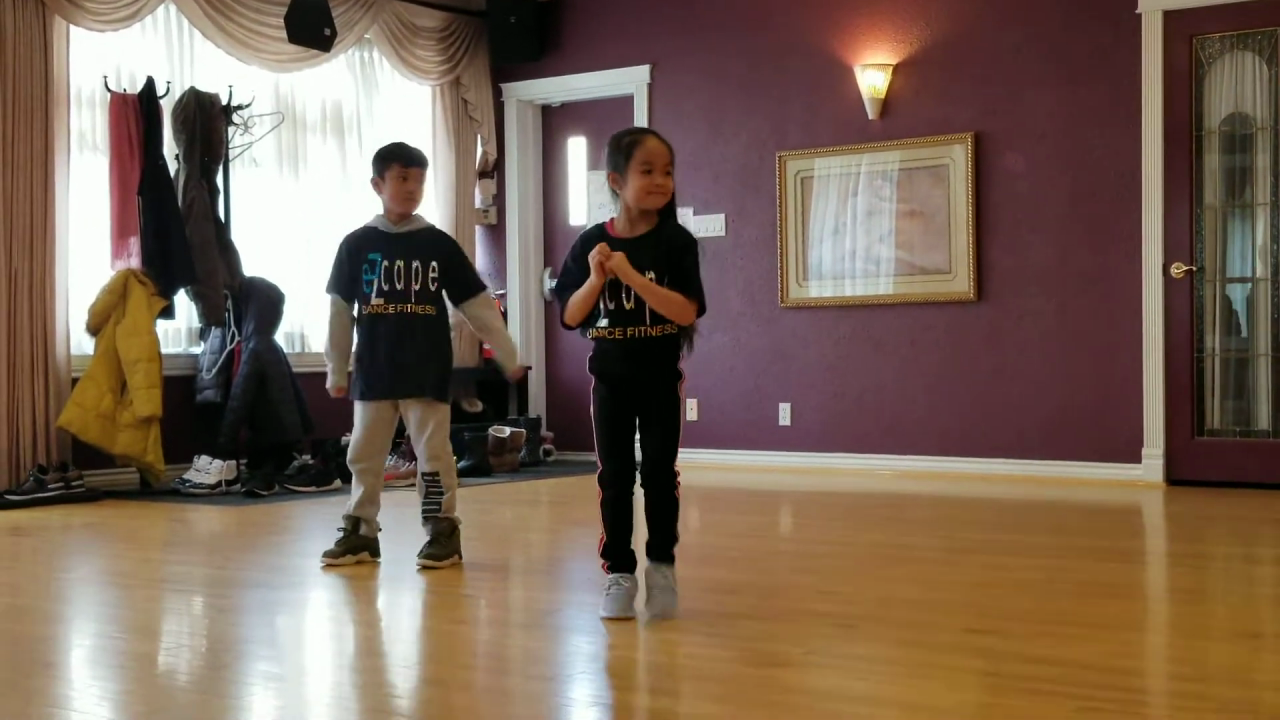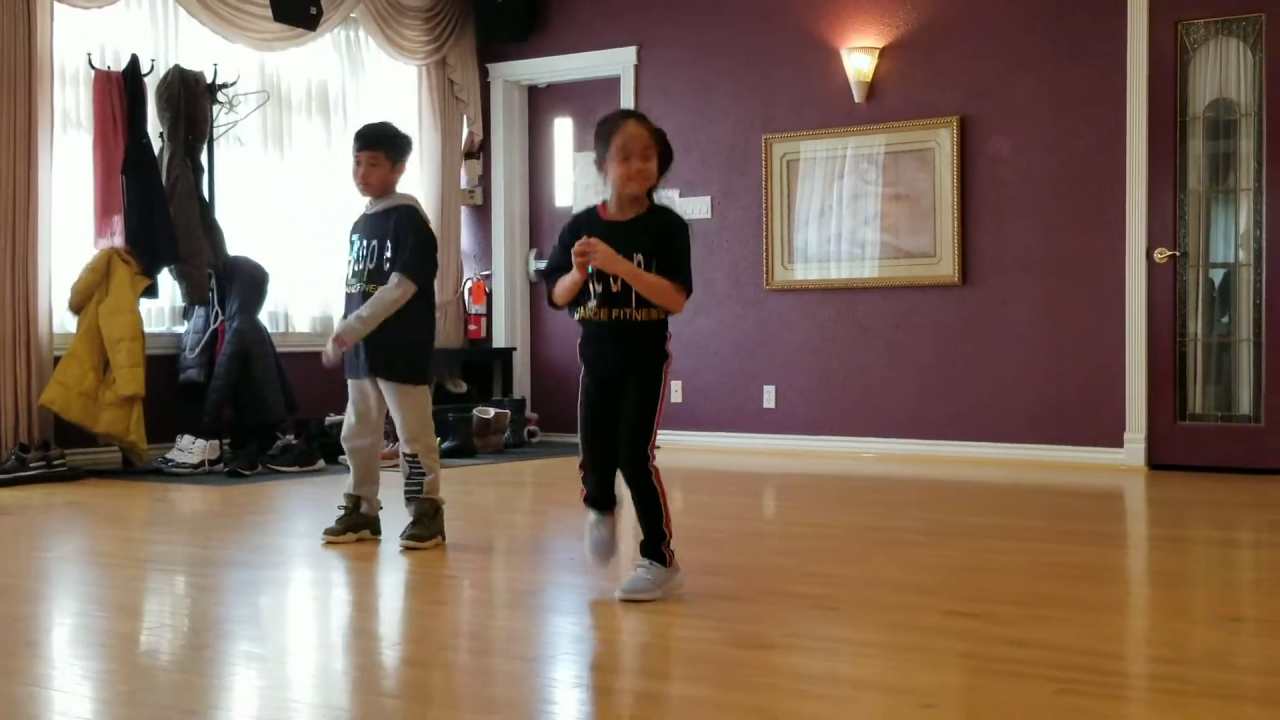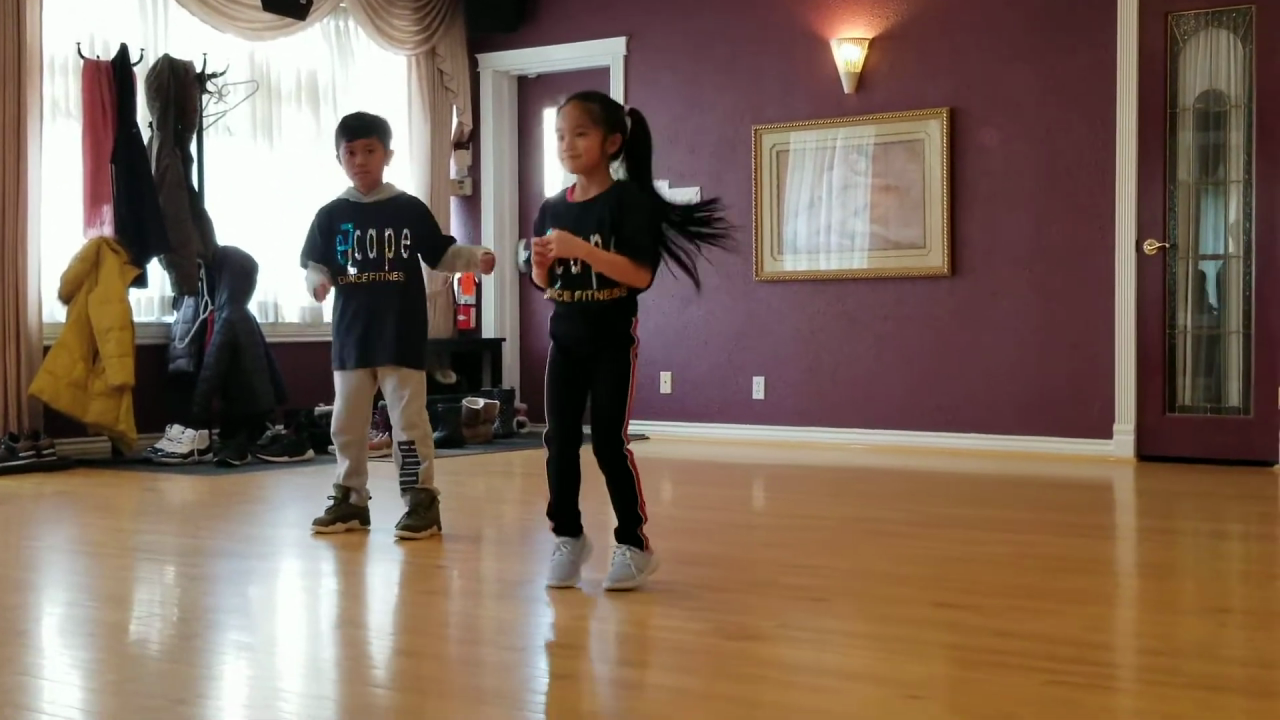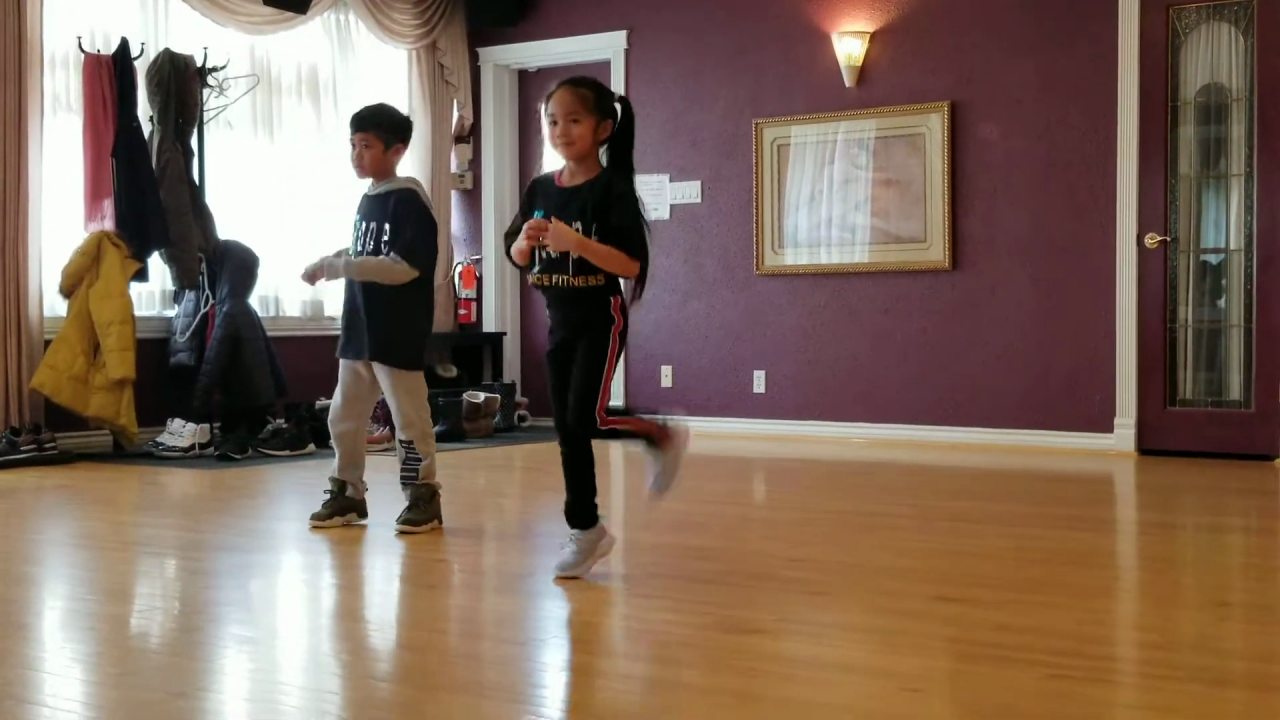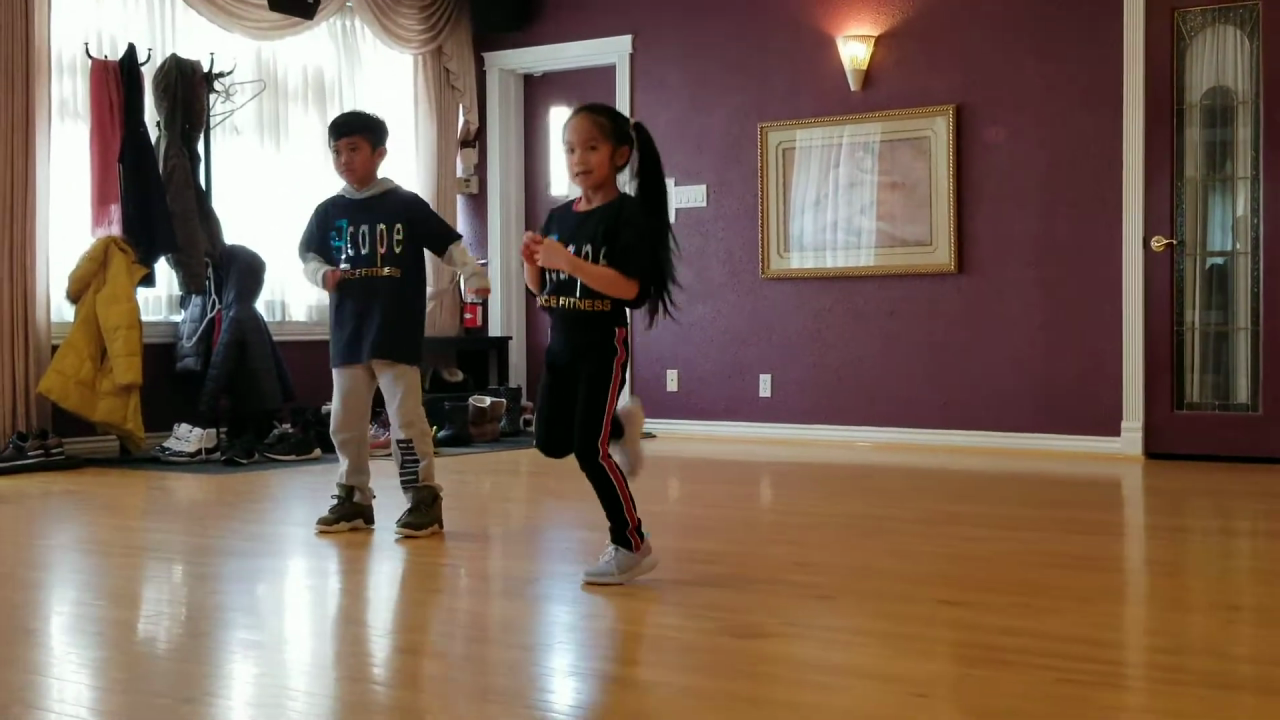
dt=0.5s
person 1, frame 1
left shoulder: (677, 242)
right shoulder: (592, 243)
left elbow: (687, 313)
right elbow: (570, 316)
left wrist: (631, 276)
right wrist: (597, 280)
left hip: (660, 375)
right hip: (609, 376)
left knee: (659, 473)
right knee: (614, 476)
left ankle: (662, 565)
right ankle: (619, 573)
person 1, frame 2
left shoulder: (666, 226)
right shoulder: (581, 226)
left elbow: (676, 298)
right elbow: (557, 296)
left wrist: (620, 265)
right wrist: (578, 271)
left hip: (646, 358)
right hip: (597, 357)
left knee: (635, 457)
right knee: (595, 456)
left ankle: (660, 558)
right ankle: (601, 509)
person 1, frame 3
left shoulder: (629, 200)
right shoulder: (553, 208)
left elbow: (641, 274)
right elbow: (541, 281)
left wrist: (581, 248)
right wrist: (543, 260)
left hip: (614, 336)
right hip: (567, 336)
left knee: (612, 442)
right knee: (559, 439)
left ankle: (634, 547)
right ankle: (567, 536)
person 1, frame 4
left shoulder: (613, 190)
right shoulder: (539, 190)
left elbow: (632, 265)
right elbow: (519, 260)
left wrist: (577, 242)
right wrist: (526, 238)
left hip: (600, 317)
right hip: (561, 320)
left knee: (587, 418)
right knee: (566, 429)
left ankle: (661, 437)
right ankle: (585, 530)
person 1, frame 5
left shoulder: (629, 213)
right shoulder: (557, 216)
left elbow: (630, 287)
right elbow: (539, 286)
left wrist: (568, 262)
right wrist: (531, 263)
left hip: (602, 342)
right hip: (560, 342)
left knee: (588, 446)
right knee: (550, 439)
left ankle: (633, 545)
right ankle: (618, 426)
person 2, frame 1
left shoulder: (441, 244)
right shoulder: (357, 244)
left elbow: (471, 300)
right elbow: (338, 307)
left wrist: (505, 349)
right wrist: (336, 368)
left hip: (427, 370)
right hip: (374, 370)
left knee: (433, 453)
right knee: (365, 453)
left ankle: (442, 534)
right ankle: (359, 529)
person 2, frame 2
left shoulder: (409, 221)
right shoulder: (361, 223)
left elbow: (401, 286)
left wrist: (354, 326)
right wrist: (343, 339)
left hip: (402, 349)
right hip: (363, 351)
left knee: (414, 432)
right knee: (358, 434)
left ankle: (427, 512)
right ankle: (362, 510)
person 2, frame 3
left shoulder: (411, 211)
right shoulder: (330, 215)
left elbow: (444, 253)
right elbow: (316, 268)
left wrist: (475, 258)
right wrist: (318, 283)
left hip: (402, 338)
right hip: (352, 338)
left knee: (409, 420)
right knee: (346, 424)
left ankle: (422, 502)
right ankle: (351, 500)
person 2, frame 4
left shoulder: (409, 203)
right shoulder: (367, 202)
left elbow: (404, 267)
left wrist: (341, 267)
right wrist: (326, 263)
left hip: (398, 333)
right hip: (358, 331)
left knee: (409, 418)
right knee: (344, 417)
left ankle: (423, 496)
right ankle: (348, 493)
person 2, frame 5
left shoulder: (405, 205)
right shoulder: (328, 211)
left elbow: (449, 244)
right elbow: (308, 258)
left wrist: (474, 273)
right wrist: (321, 273)
left hip: (396, 332)
right hip: (347, 333)
left knee: (406, 418)
right knee: (345, 422)
left ankle: (424, 500)
right ankle: (354, 497)
